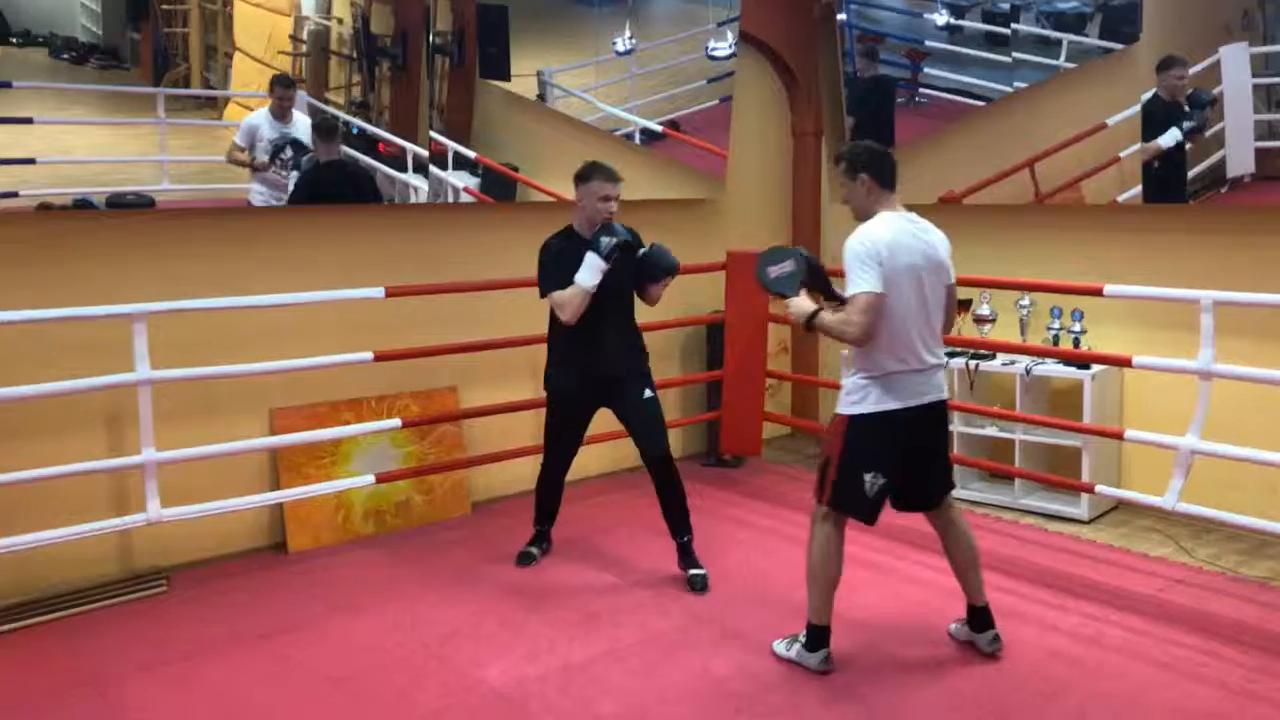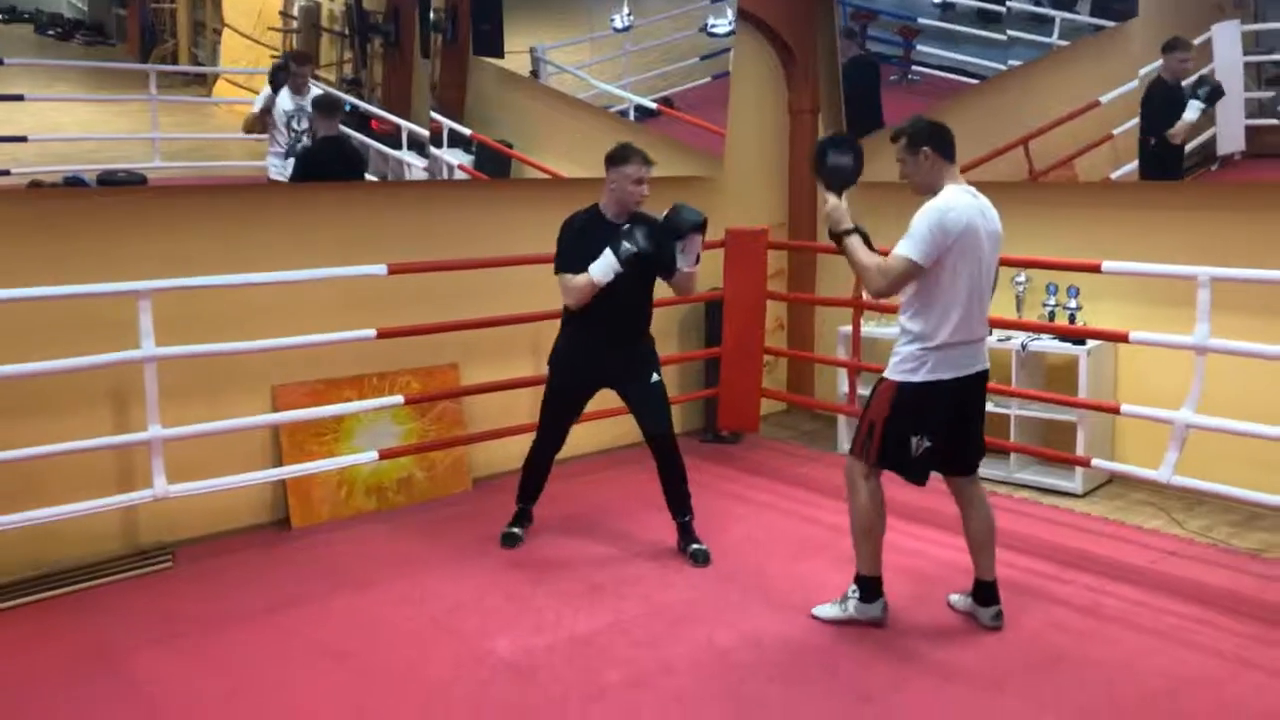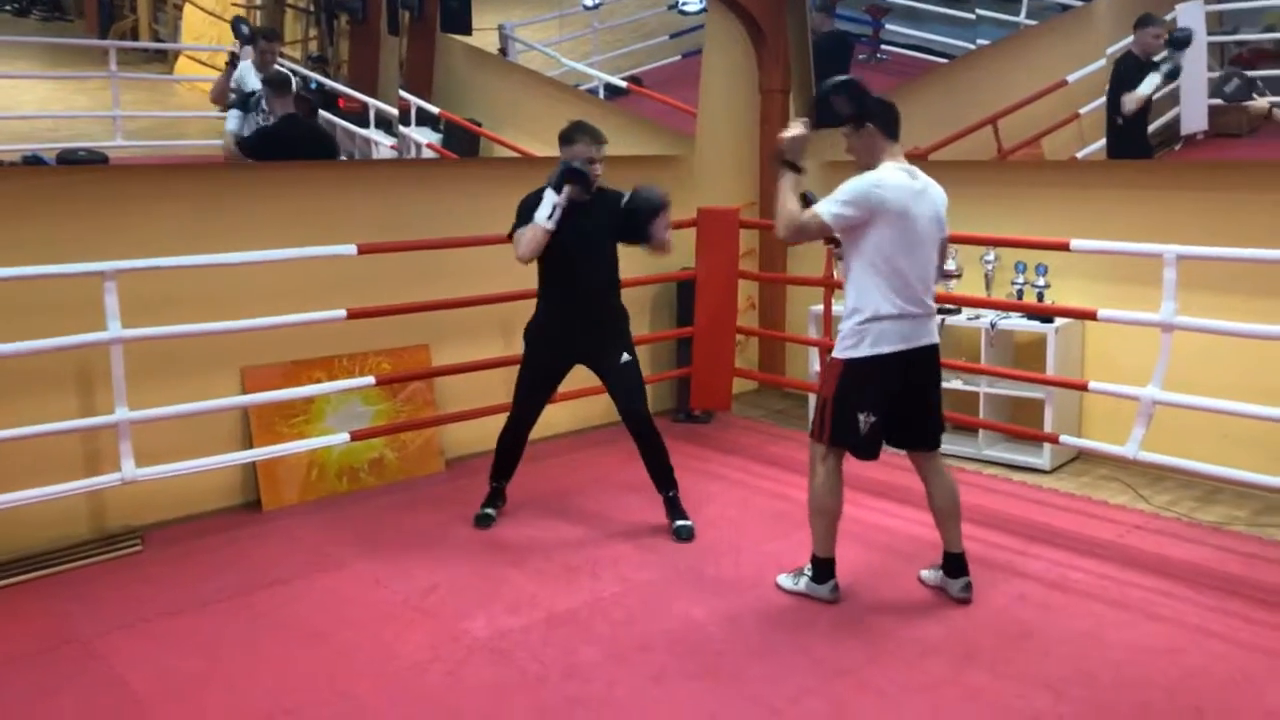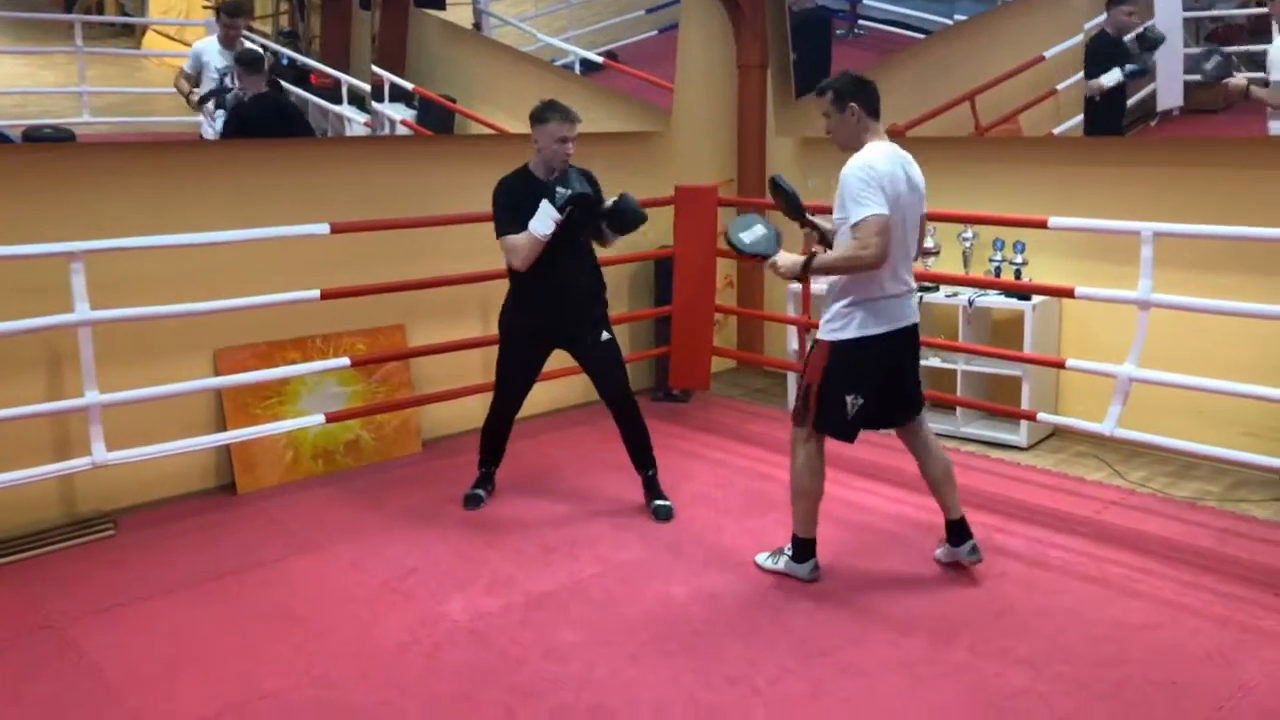
dt=0.4s
person 1, frame 1
left shoulder: (866, 240)
right shoulder: (934, 238)
left elbow: (858, 329)
left wrist: (812, 314)
left hip: (872, 405)
right hip: (928, 398)
left knee: (828, 515)
right knee: (941, 508)
left ankle: (815, 641)
right ankle: (981, 623)
person 1, frame 2
left shoulder: (939, 212)
right shoulder: (985, 211)
left elbow: (881, 284)
left wrist: (845, 228)
right wrist: (897, 264)
left hip: (921, 372)
right hip: (969, 368)
left knee: (862, 469)
right knee: (965, 480)
left ankle: (867, 595)
right ankle: (986, 597)
person 1, frame 3
left shoulder: (871, 187)
right shoulder: (932, 191)
left elbow: (790, 230)
left wrist: (789, 163)
left hip: (868, 347)
right hip: (920, 344)
left knee: (825, 452)
right knee: (927, 455)
left ankle: (821, 573)
right ankle: (955, 570)
person 1, frame 4
left shoulder: (862, 168)
right shoulder: (908, 166)
left elbow: (871, 254)
left wrist: (804, 263)
left hip: (853, 329)
right hip: (901, 323)
left knee: (807, 434)
right knee: (914, 427)
left ankle: (801, 553)
right ankle: (960, 537)
person 2, frame 1
left shoulder: (627, 239)
right shoulder: (556, 248)
left elbow: (648, 298)
right elbow: (567, 312)
left wrist: (660, 278)
right wrist: (597, 259)
left hip: (627, 369)
right hip: (572, 375)
left knee: (659, 457)
right knee: (556, 461)
left ankle: (687, 551)
right ankle: (541, 534)
person 2, frame 2
left shoulder: (653, 230)
right shoulder: (578, 228)
left elbow: (684, 291)
right elbow: (572, 296)
left wrist: (690, 248)
right wrist: (613, 258)
left hip: (635, 354)
right hip: (579, 356)
left knee: (663, 439)
right knee: (549, 438)
left ankle: (685, 528)
right ankle: (522, 512)
person 2, frame 3
left shoulder: (612, 202)
right shoulder: (537, 202)
left elbow: (659, 246)
right elbow: (524, 253)
left wrist: (659, 219)
right wrist: (555, 195)
left hip: (608, 331)
right hip: (553, 333)
left knee: (638, 418)
right knee: (521, 417)
left ankle: (673, 503)
right ankle: (496, 492)
person 2, frame 4
left shoulder: (584, 182)
right shoulder: (510, 190)
left elbow: (605, 239)
right elbow: (518, 258)
right wrist: (552, 207)
left hip: (585, 313)
right hip: (528, 318)
left knee: (620, 397)
right knee: (505, 402)
left ankle: (651, 483)
right ankle: (486, 476)
